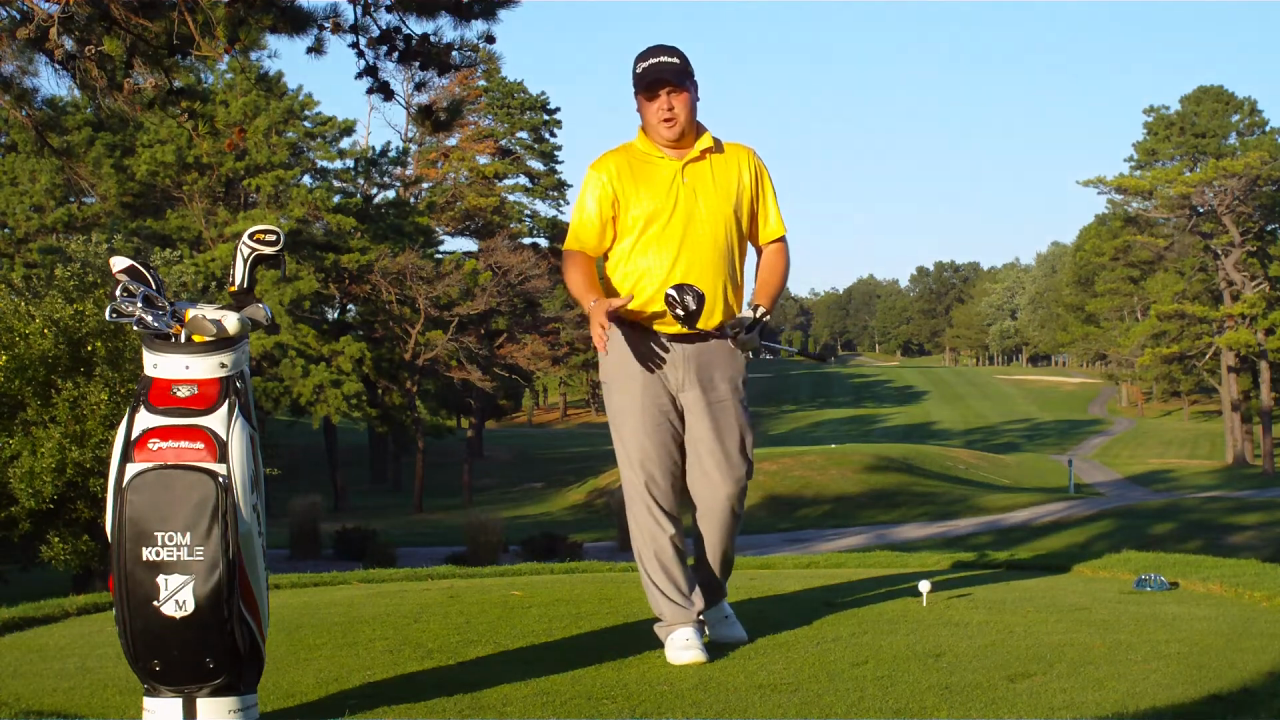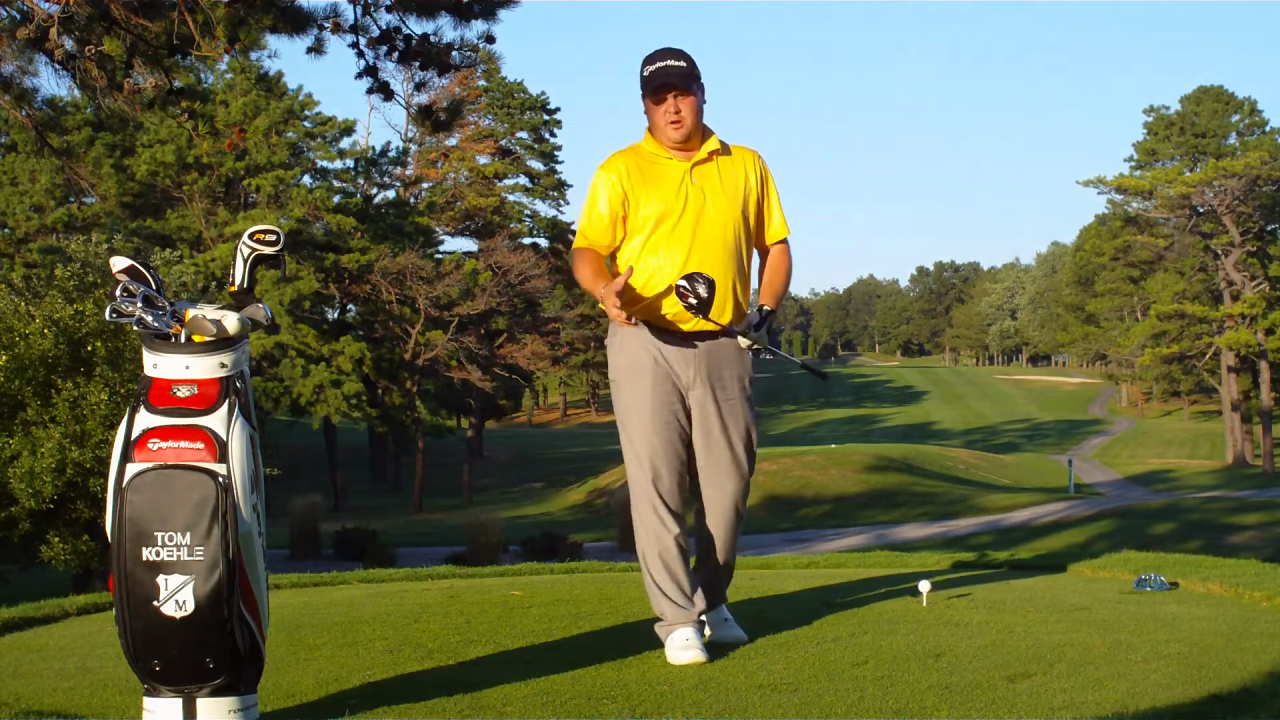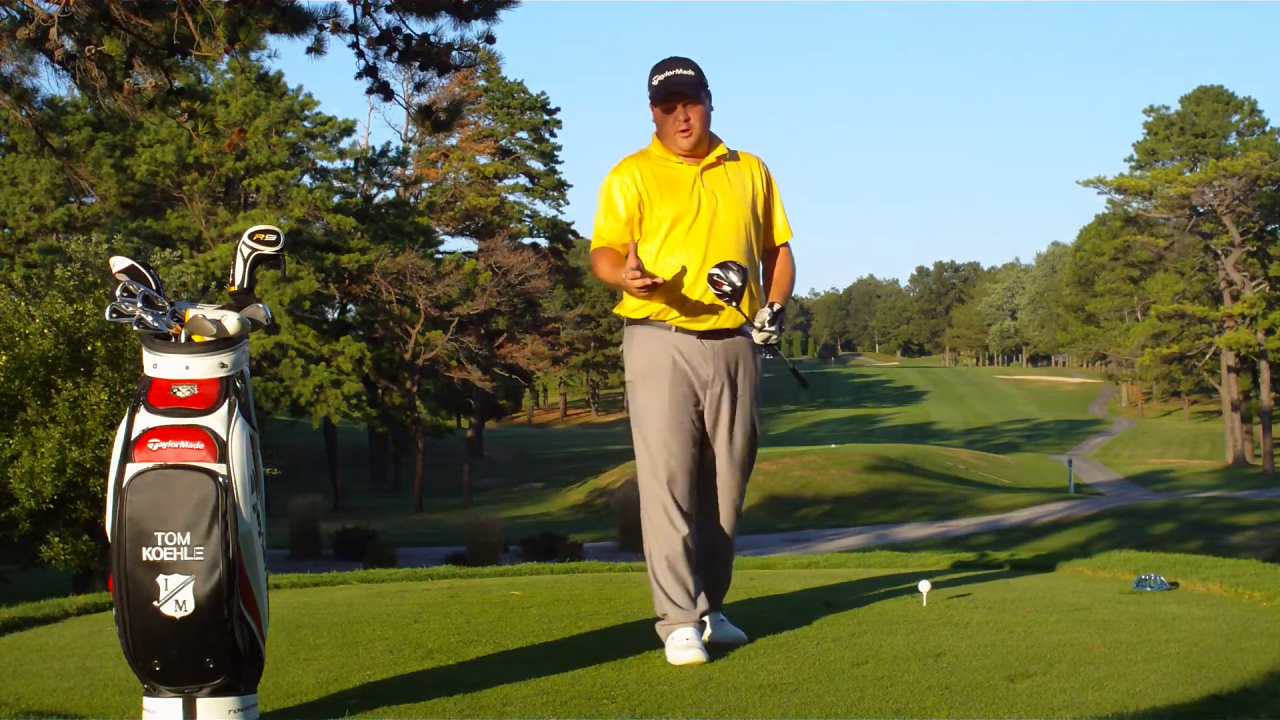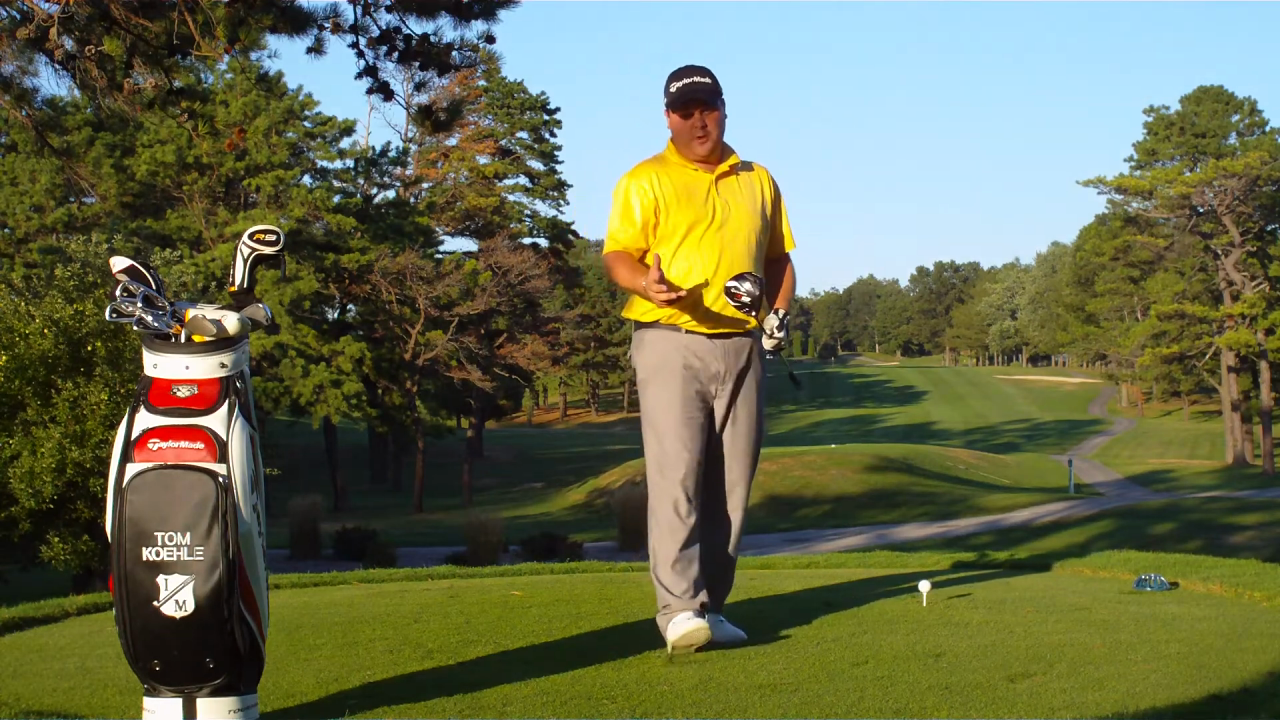
dt=0.4s
person 1, frame 1
left shoulder: (742, 165)
right shoulder: (611, 170)
left elbow: (773, 244)
right elbow: (578, 251)
left wrist: (760, 310)
right wrist: (595, 303)
left hip: (716, 349)
right hip: (637, 347)
left knee: (724, 484)
right knee: (651, 488)
left ankle: (711, 597)
right ankle: (678, 620)
person 1, frame 2
left shoulder: (747, 166)
right shoulder: (620, 170)
left elbow: (775, 245)
right elbow: (587, 249)
left wrist: (766, 308)
right wrist: (606, 290)
left hip: (724, 347)
right hip: (646, 345)
left knee: (728, 483)
right knee: (658, 484)
left ankle: (711, 601)
right ankle: (677, 620)
person 1, frame 3
left shoulder: (751, 171)
right shoulder: (631, 174)
left elbow: (778, 247)
right elbow: (603, 250)
left wrist: (774, 306)
right wrist: (627, 275)
left hip: (735, 345)
right hip: (661, 342)
left knee: (726, 485)
right knee: (667, 481)
left ankle: (709, 606)
right ankle: (679, 620)
person 1, frame 4
left shoulder: (759, 181)
right shoulder: (646, 180)
left elbow: (779, 259)
right elbow: (617, 255)
left wrist: (779, 312)
right wrist: (647, 284)
left hip: (741, 347)
right hip: (670, 342)
left knee: (730, 484)
right knee: (676, 473)
left ankle: (710, 605)
right ankle: (678, 609)
